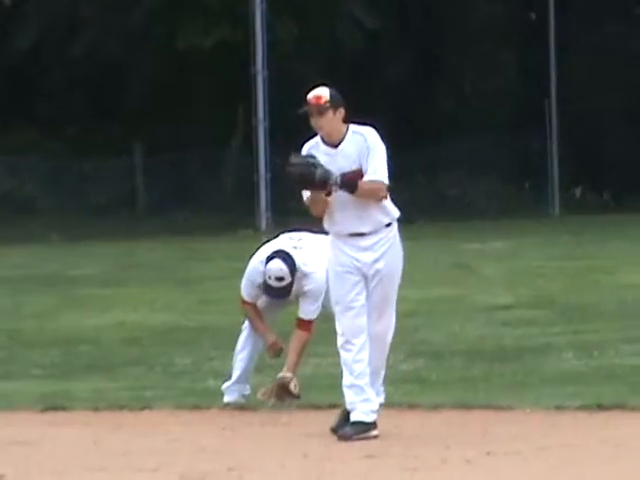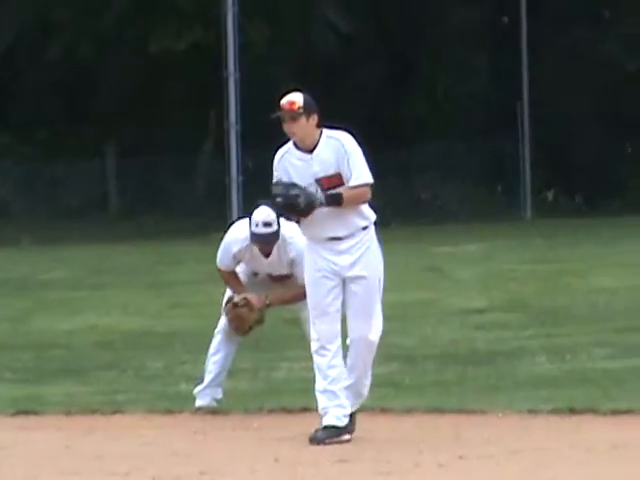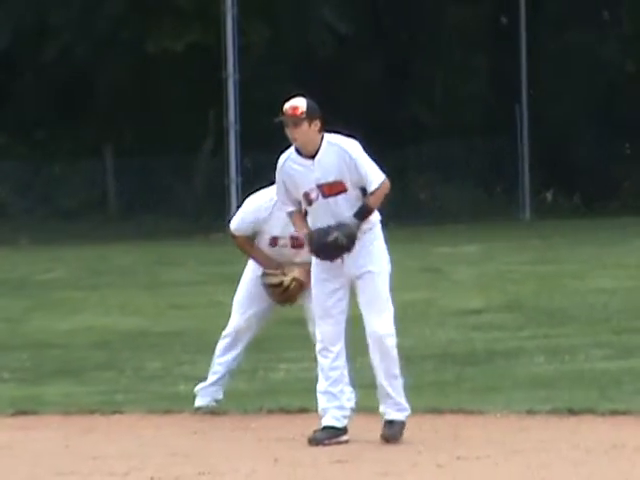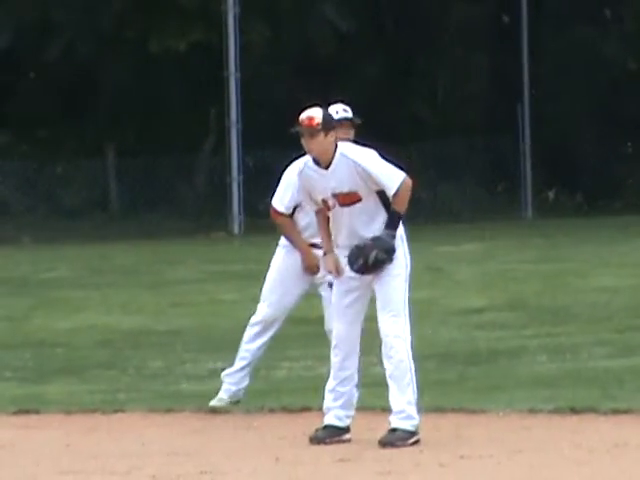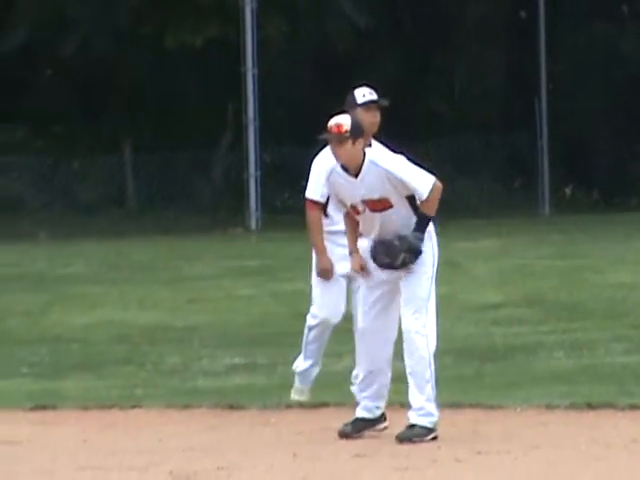
dt=0.3s
person 1, frame 1
left shoulder: (366, 138)
right shoulder: (311, 151)
left elbow: (379, 189)
right elbow: (318, 210)
left wrist: (337, 181)
right wrist: (314, 186)
left hip: (382, 242)
right hip: (343, 247)
left knee: (380, 327)
right knee: (351, 332)
left ankle: (364, 403)
right ankle: (362, 411)
person 1, frame 2
left shoulder: (341, 142)
right shoulder: (283, 160)
left elbow: (364, 191)
left wrist: (322, 200)
left hip: (359, 244)
right hip: (318, 251)
left knee: (366, 332)
right knee: (324, 336)
left ankle: (351, 402)
right ankle: (335, 417)
person 1, frame 3
left shoulder: (345, 148)
right shoulder: (286, 164)
left elbow: (381, 186)
left wrist: (354, 221)
right wrist: (308, 237)
left hip: (366, 245)
right hip: (326, 255)
left knee: (380, 329)
right knee: (328, 337)
left ankle: (395, 412)
right ankle: (334, 420)
person 1, frame 4
left shoulder: (359, 159)
right shoulder: (306, 172)
left elbow: (404, 184)
left wrist: (390, 229)
right wrist: (328, 252)
right hip: (350, 255)
left knee: (393, 332)
right knee: (343, 336)
left ankle: (406, 422)
right ankle: (338, 420)
person 1, frame 5
left shoulder: (388, 165)
right shoulder: (334, 177)
left elbow: (434, 187)
left wrist: (418, 232)
right wrist: (354, 252)
left knee: (415, 327)
right knee: (369, 329)
left ankle: (424, 419)
right ankle: (370, 411)
person 2, frame 1
left shoulder: (314, 275)
right shoulder: (257, 267)
left elbow: (304, 327)
right elbow: (248, 304)
left wrist: (288, 372)
right wrist: (268, 335)
right knee: (254, 323)
right ankle: (235, 390)
person 2, frame 2
left shoulder: (296, 243)
right shoulder: (236, 238)
right elbow: (224, 270)
left wrist: (268, 302)
left hip: (295, 284)
right hip: (252, 279)
right knee: (228, 327)
right ankle: (208, 394)
person 2, frame 3
right shoulder: (259, 203)
right elbow: (239, 235)
right wrist: (269, 267)
right hip: (266, 267)
right knee: (239, 326)
left ankle: (341, 394)
right ankle: (208, 394)
person 2, frame 4
right shoulder: (300, 171)
right elbow: (279, 215)
right wrist: (304, 252)
right hip: (295, 253)
right knee: (268, 315)
right ankle: (233, 385)
person 2, frame 5
right shoulder: (329, 158)
right elbow: (313, 208)
right wrist: (321, 255)
right hip: (334, 244)
right knee: (325, 314)
right ankle: (304, 375)
